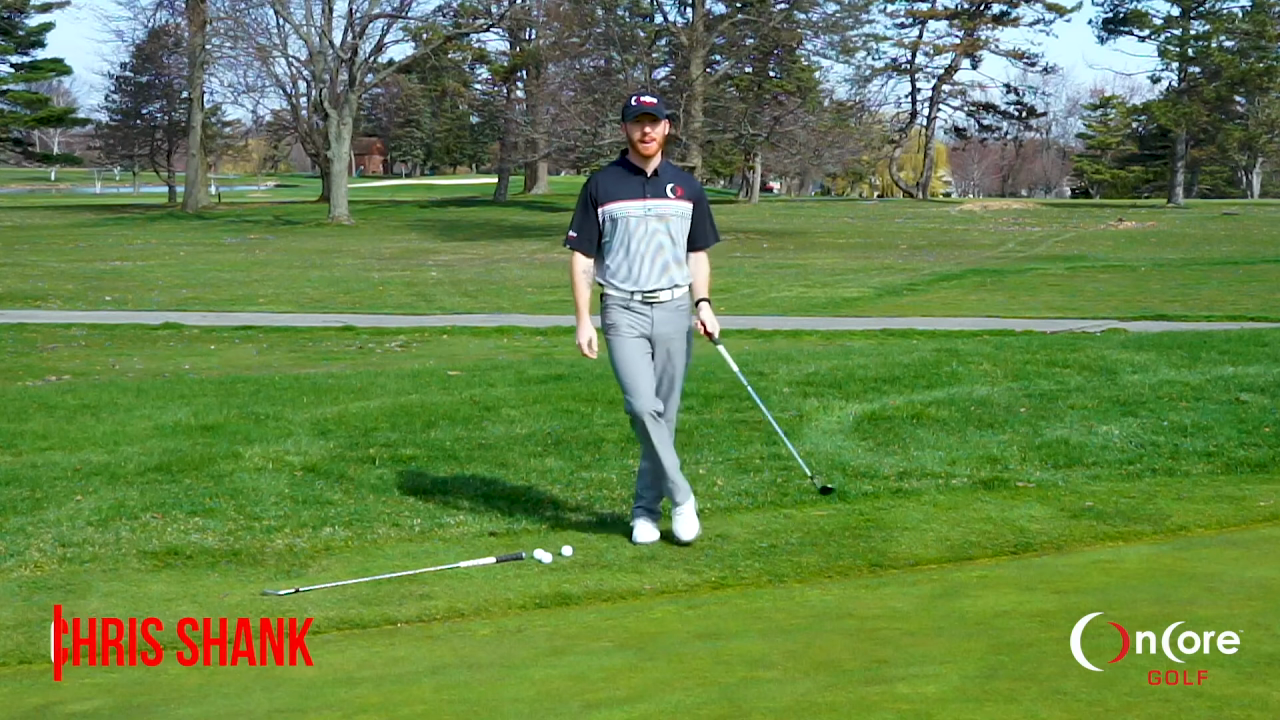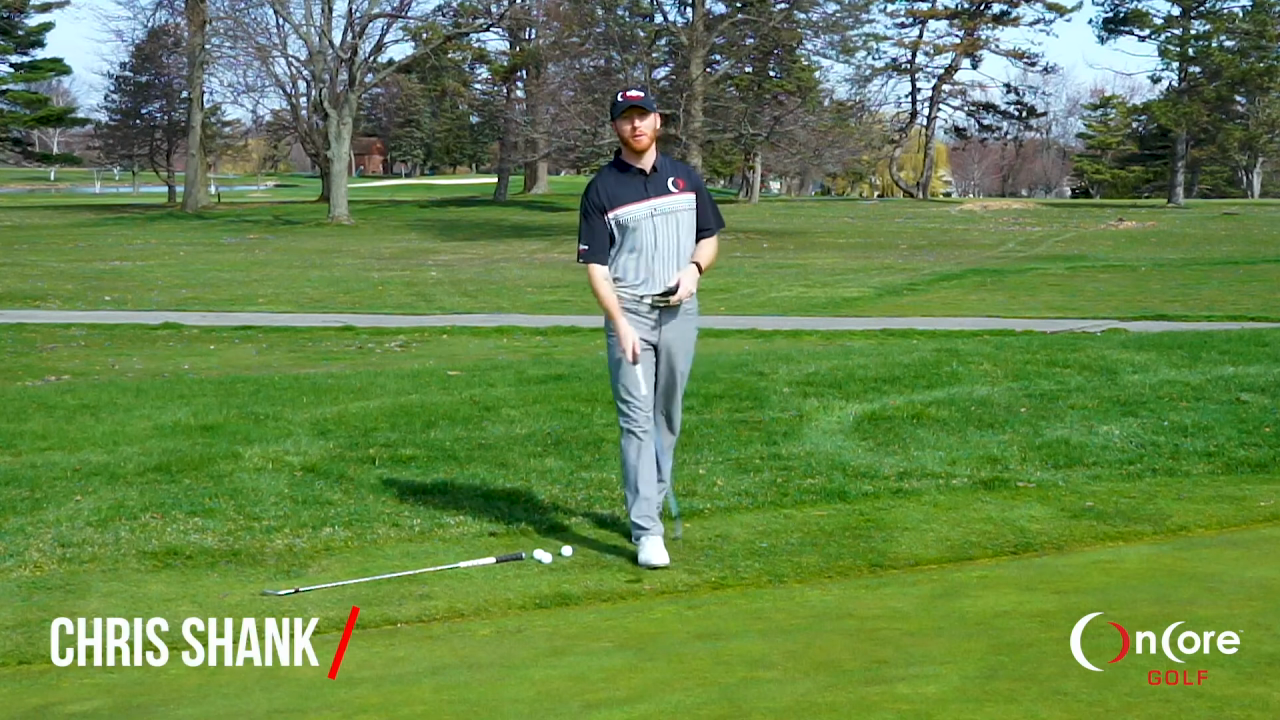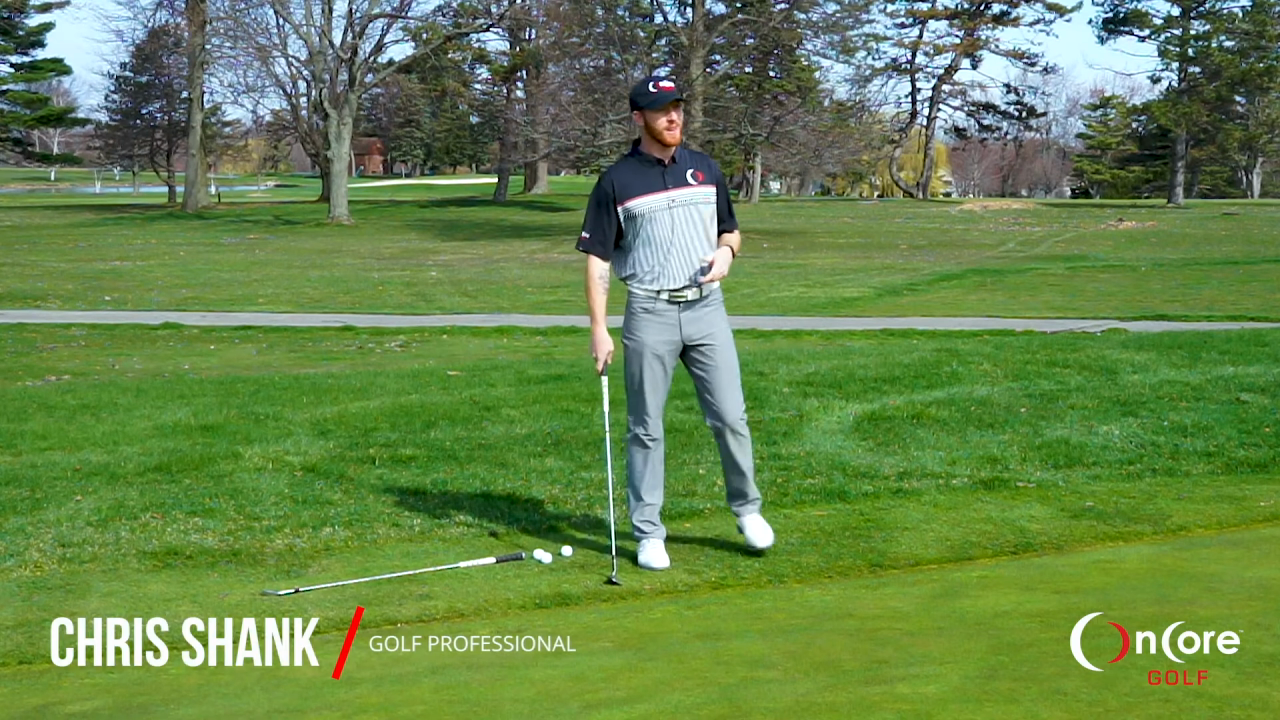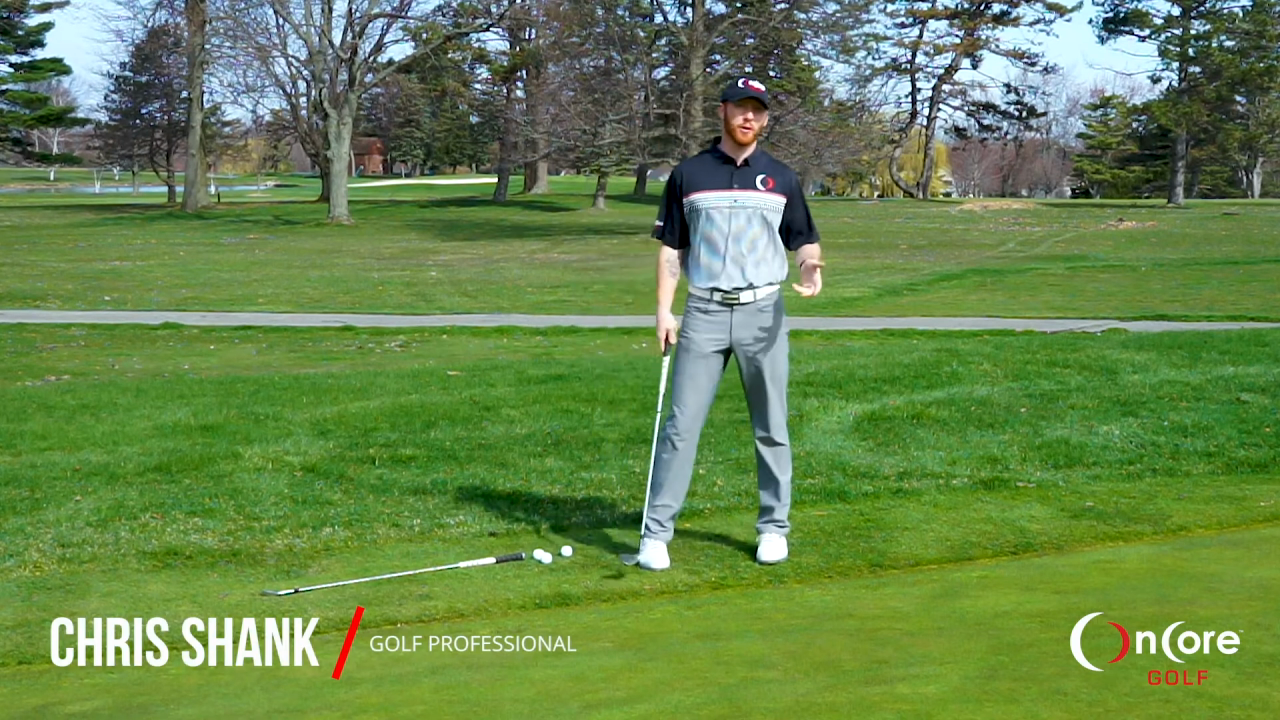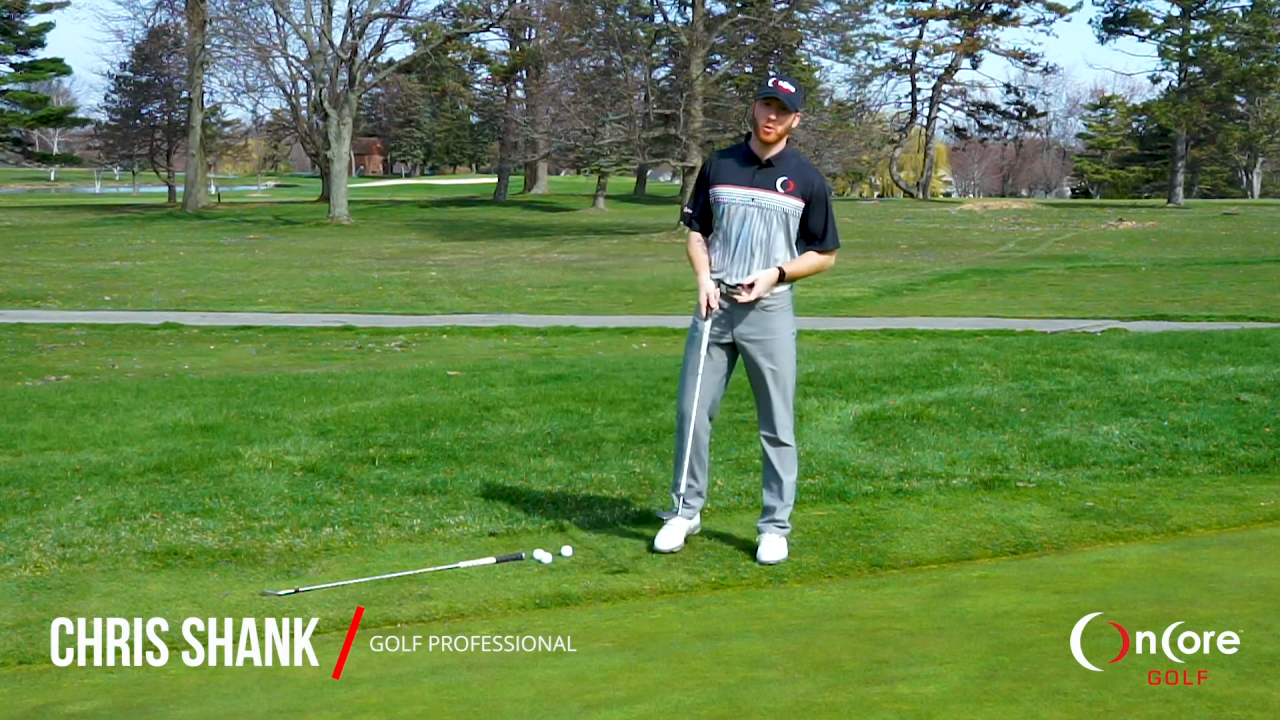
dt=0.7s
person 1, frame 1
left shoulder: (687, 186)
right shoulder: (601, 185)
left elbow: (698, 253)
right elbow: (581, 256)
left wrist: (703, 303)
right wrist: (583, 319)
left hip: (674, 311)
right hip: (622, 311)
left knee: (664, 416)
right knee: (642, 405)
left ankle: (647, 509)
right ankle: (680, 496)
person 1, frame 2
left shoulder: (686, 177)
right shoulder: (601, 189)
left elbow: (709, 237)
right elbow: (595, 267)
left wrist: (694, 268)
right wrist: (620, 325)
left hip: (679, 313)
right hip: (628, 316)
left knee: (665, 420)
right knee: (636, 421)
left ankle: (646, 510)
right ankle: (648, 531)
person 1, frame 3
left shoulder: (706, 169)
right shoulder: (616, 181)
left elbow: (728, 232)
right elbow: (597, 259)
left wrist: (725, 252)
right wrist: (598, 329)
left hip: (706, 310)
right hip: (649, 315)
left knee: (730, 416)
right knee: (646, 428)
left ankle: (746, 505)
right ankle: (648, 533)
person 1, frame 4
left shoulder: (782, 177)
right shoulder: (687, 174)
left elbow: (804, 242)
right elbow: (671, 248)
left wrist: (809, 266)
right wrist: (663, 309)
left hip: (763, 313)
right hip: (704, 313)
left knee: (770, 428)
right knee: (681, 424)
left ankle: (773, 527)
right ankle: (656, 530)
person 1, frame 5
left shoulder: (807, 179)
right shoulder: (717, 166)
left elbow: (824, 254)
right elbow: (696, 232)
left wrist: (775, 273)
right wrist: (704, 277)
left hip: (770, 311)
right hip: (716, 307)
left knee: (776, 426)
right knee: (692, 410)
left ankle: (775, 527)
right ankle: (686, 510)
